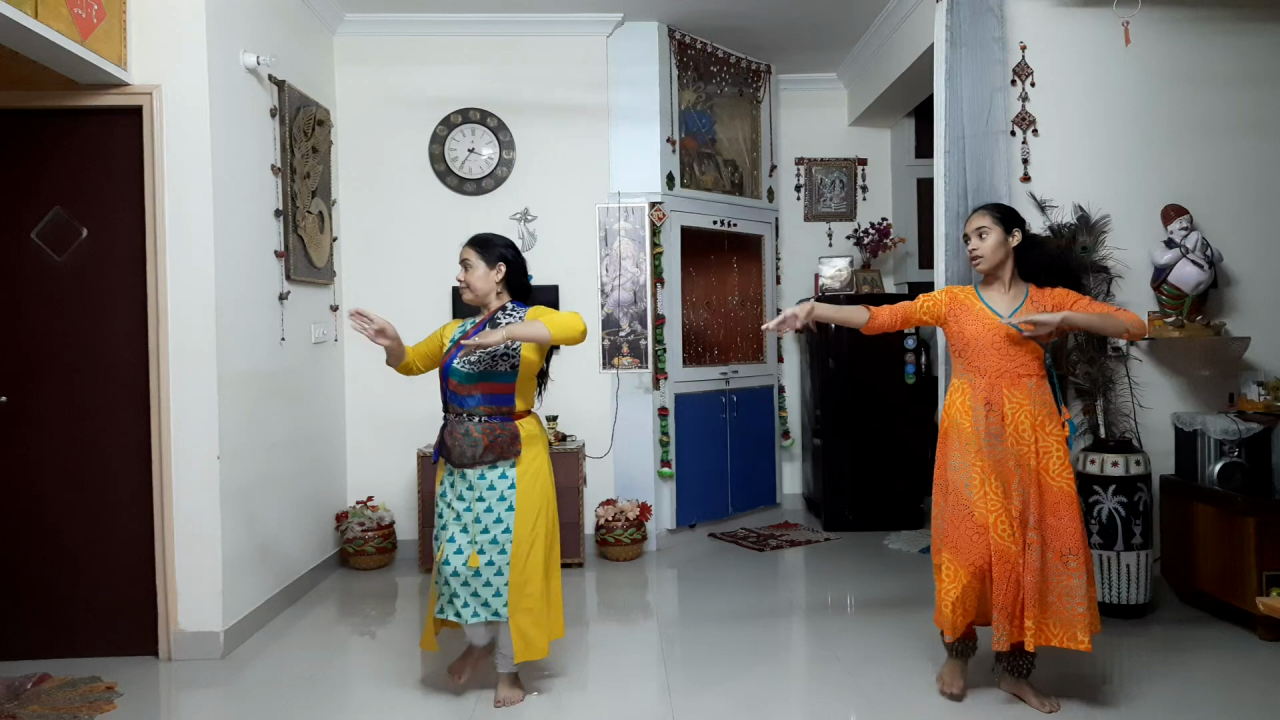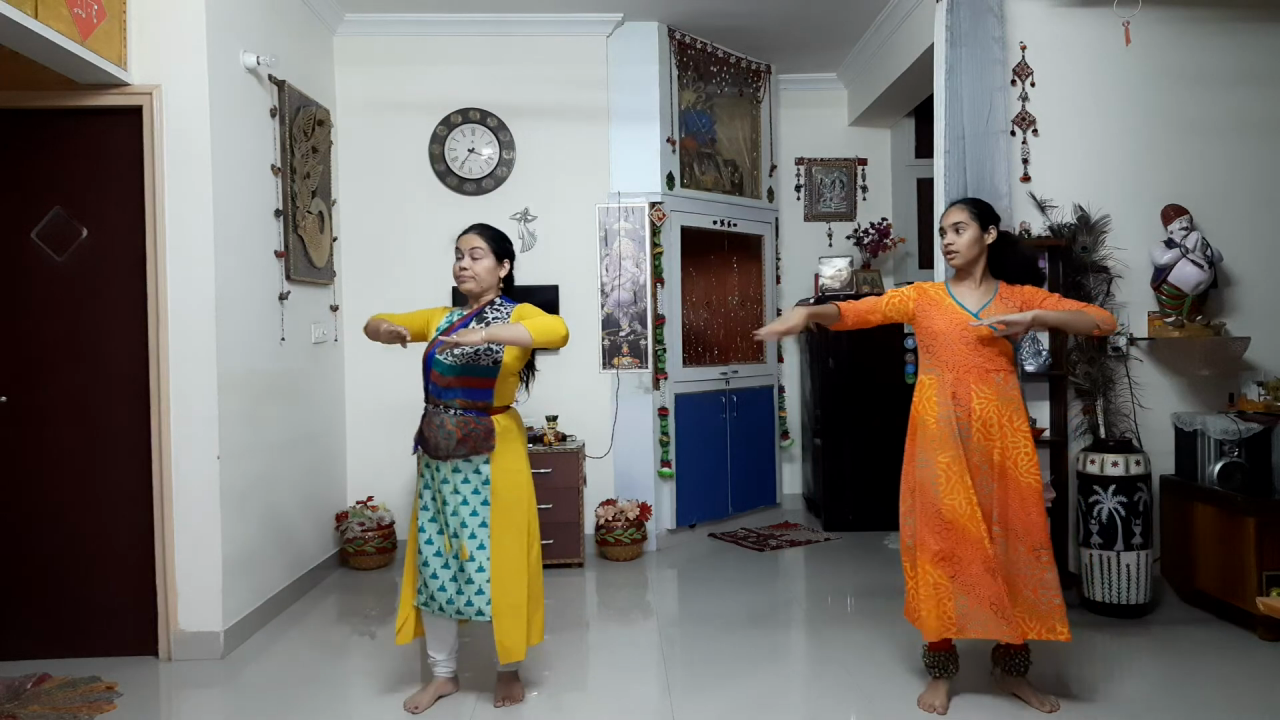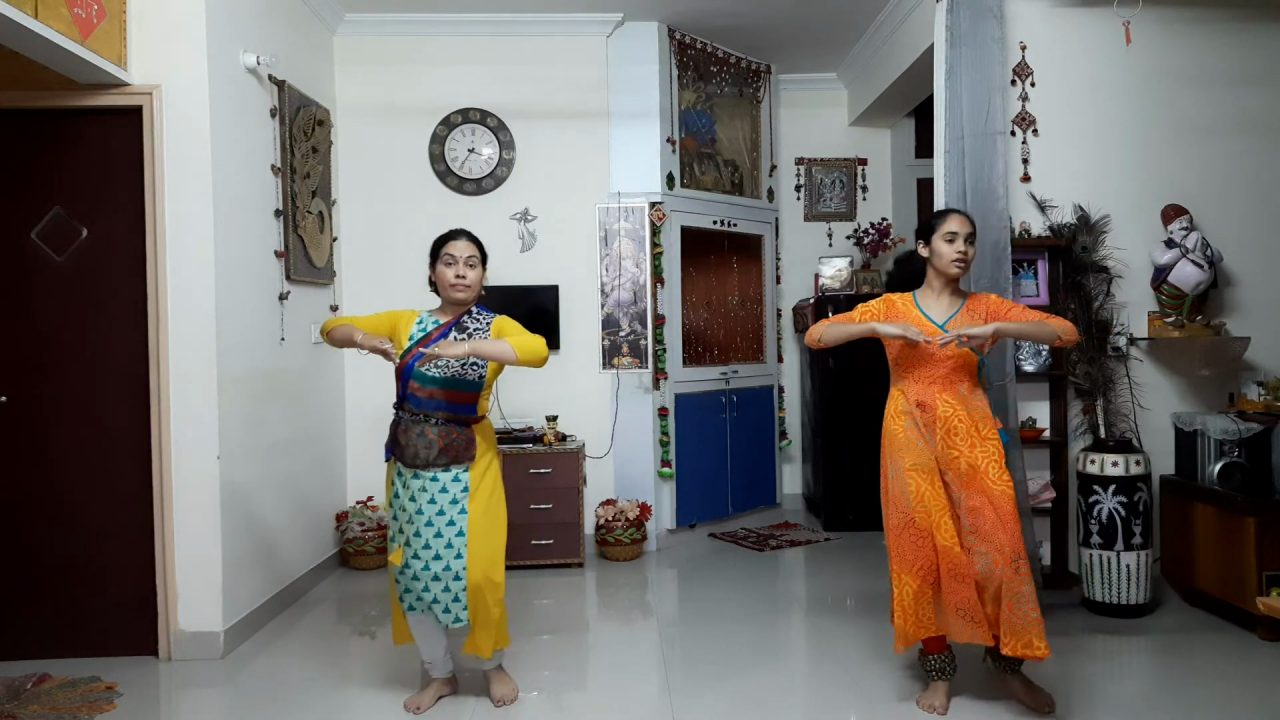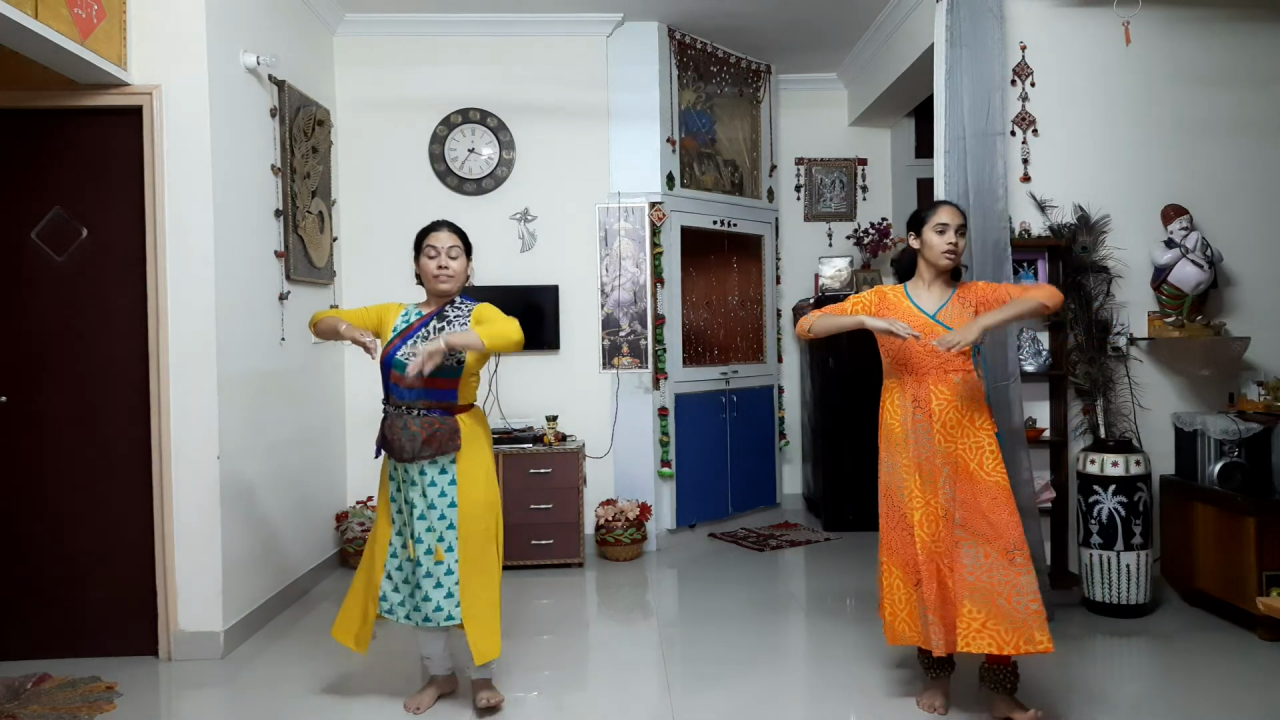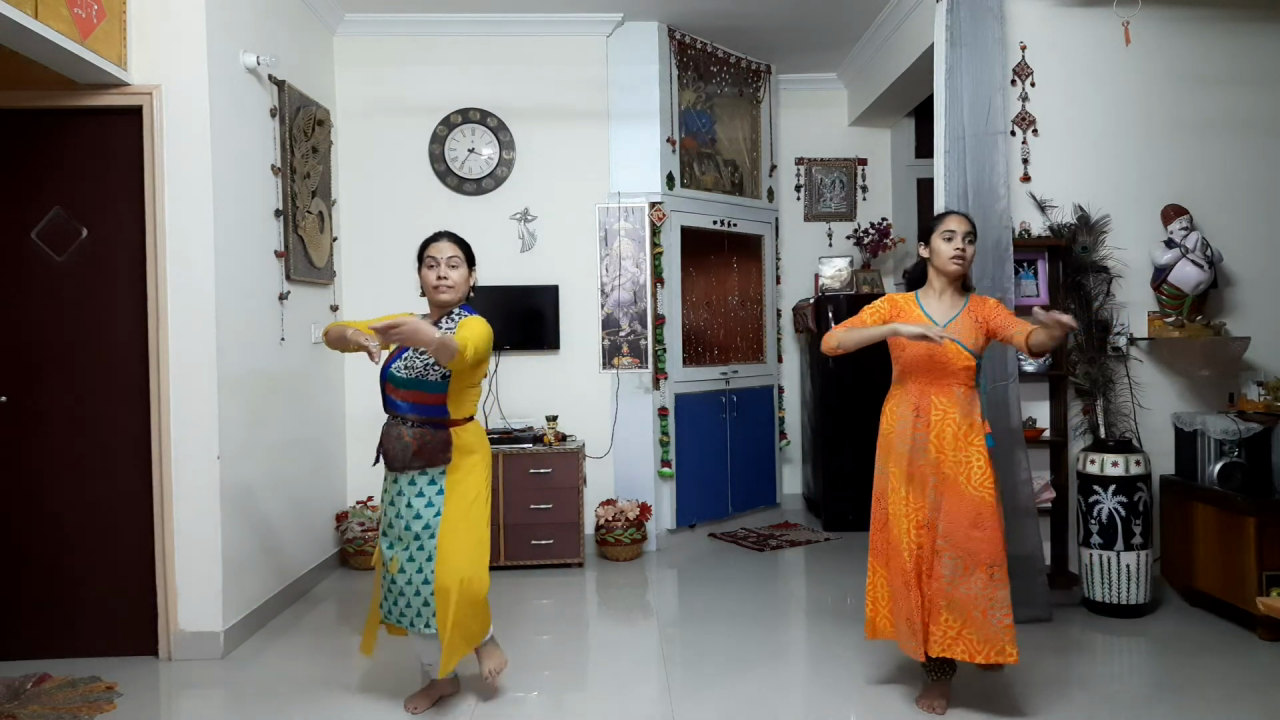
dt=0.4s
person 1, frame 1
left shoulder: (1052, 298)
right shoulder: (951, 301)
left elbow: (1134, 326)
right elbow: (879, 318)
left wrist: (1062, 319)
right wrist: (814, 310)
left hip: (1032, 438)
right hip: (971, 437)
left knee: (1037, 546)
right knee: (968, 547)
left ankle: (1016, 669)
right ankle: (958, 650)
person 1, frame 2
left shoulder: (1020, 296)
right shoulder: (921, 296)
left elbow: (1104, 322)
right elbow: (849, 312)
left wrist: (1035, 318)
right wrist: (805, 312)
left hip: (1001, 432)
right hip: (939, 432)
left knee: (1012, 540)
right knee: (940, 542)
left ankle: (1010, 668)
right ankle: (940, 672)
person 1, frame 3
left shoulder: (987, 308)
right shoulder: (889, 307)
left elbow: (1067, 333)
right elbow: (815, 336)
left wrist: (995, 329)
right wrist: (877, 328)
left hip: (971, 442)
right hip: (911, 443)
left knee: (995, 548)
right knee: (923, 553)
left ankle: (1007, 662)
right ankle: (938, 673)
person 1, frame 4
left shoulder: (977, 296)
right shoulder: (882, 299)
left elbow: (1050, 296)
right elbow: (806, 326)
left wrist: (981, 326)
right wrist: (866, 321)
left hip: (968, 436)
right hip: (908, 439)
left knee: (989, 546)
right knee: (918, 549)
right ankle: (936, 673)
person 1, frame 5
left shoulder: (983, 309)
right shoulder: (894, 305)
left elbow: (1033, 343)
right elbow: (831, 342)
left wrist: (1051, 328)
right wrist: (897, 328)
left hip: (963, 442)
right hip: (906, 441)
left knee: (967, 547)
right knee: (913, 548)
left ankle: (968, 652)
right ankle: (934, 669)
person 2, frame 1
left shoulder: (531, 319)
right shoulder: (454, 332)
left elbow: (576, 327)
right elbow: (410, 363)
left wrist: (505, 332)
right wrist: (390, 341)
left hip: (513, 463)
right hip: (460, 465)
left knee: (510, 562)
right knee: (456, 561)
left ankle: (508, 671)
right ankle: (480, 641)
person 2, frame 2
left shoulder: (517, 316)
right shoulder: (441, 319)
left elbow: (558, 331)
right elbow: (377, 325)
left wrist: (484, 333)
right wrist: (387, 330)
left hip: (492, 457)
right hip: (438, 458)
left knee: (496, 560)
right knee: (435, 561)
left ankle: (507, 669)
right ankle: (443, 674)
person 2, frame 3
left shoulder: (494, 326)
right shoulder: (404, 323)
left elbow: (538, 350)
right elbow: (331, 328)
left wrist: (469, 346)
right wrist: (363, 338)
left hip: (467, 467)
right hip: (411, 466)
left knee: (473, 568)
right knee: (413, 568)
left ankle: (493, 665)
right ankle: (439, 675)
person 2, frame 4
left shoulder: (477, 315)
right shoulder: (392, 315)
left elbow: (514, 335)
right elbow: (320, 321)
left wrist: (444, 341)
right wrist: (347, 329)
left hip: (458, 458)
right hip: (404, 461)
left knee: (466, 561)
right knee: (411, 564)
left ankle: (482, 675)
right ankle: (439, 674)
person 2, frame 5
left shoulder: (475, 326)
right shoulder: (406, 326)
left elbow: (459, 352)
right elbow: (332, 335)
left wrist: (416, 331)
right wrist: (356, 336)
left hip: (455, 465)
right hip: (406, 470)
left knee: (452, 571)
right knee: (407, 572)
left ankle: (483, 637)
right ankle: (441, 676)
